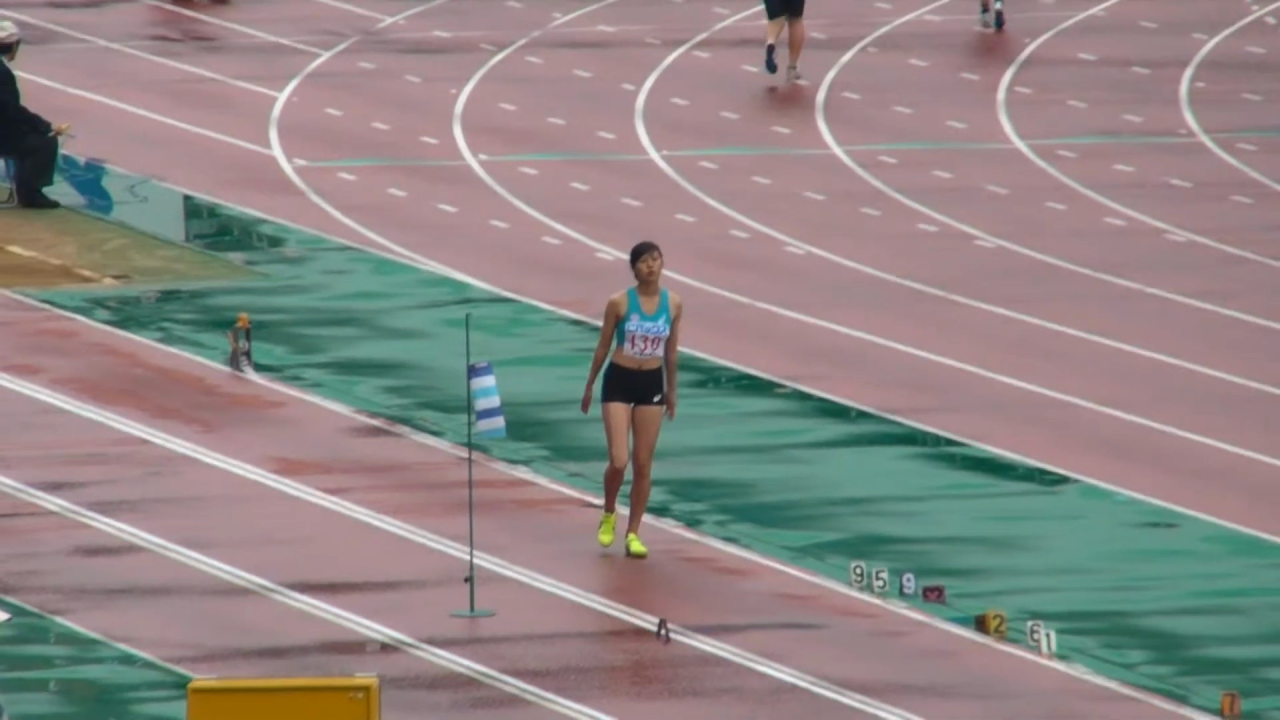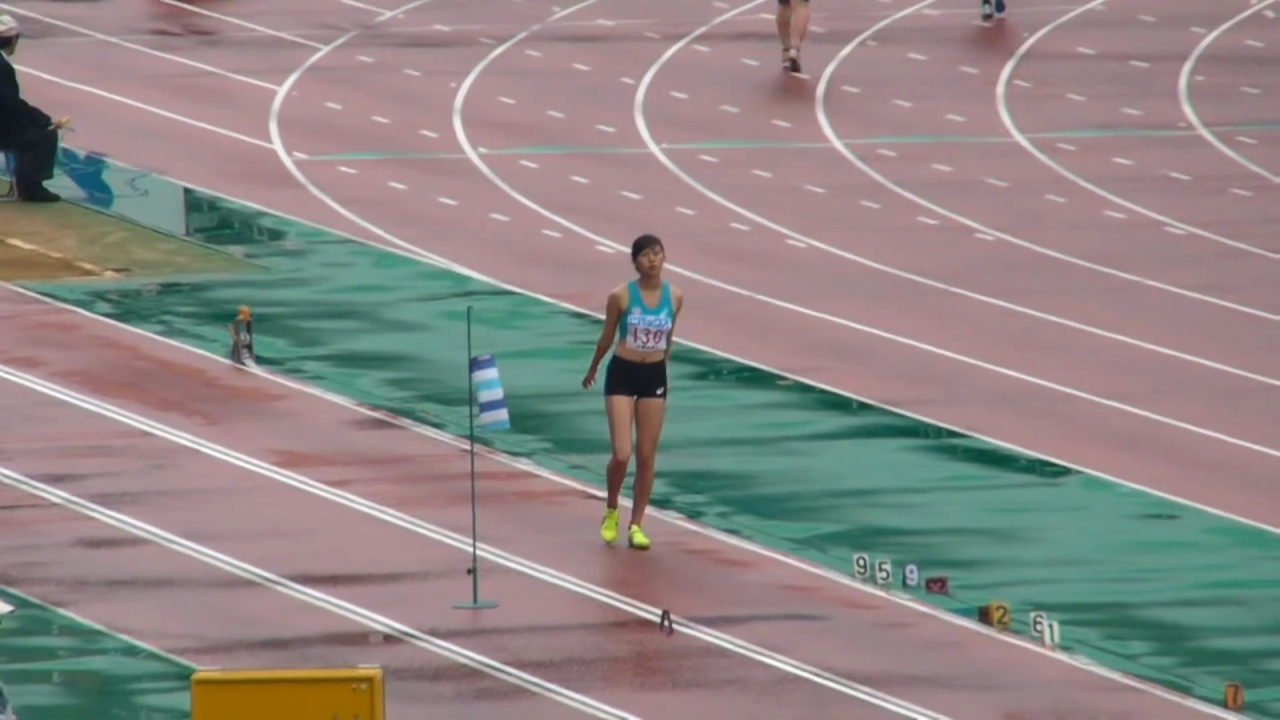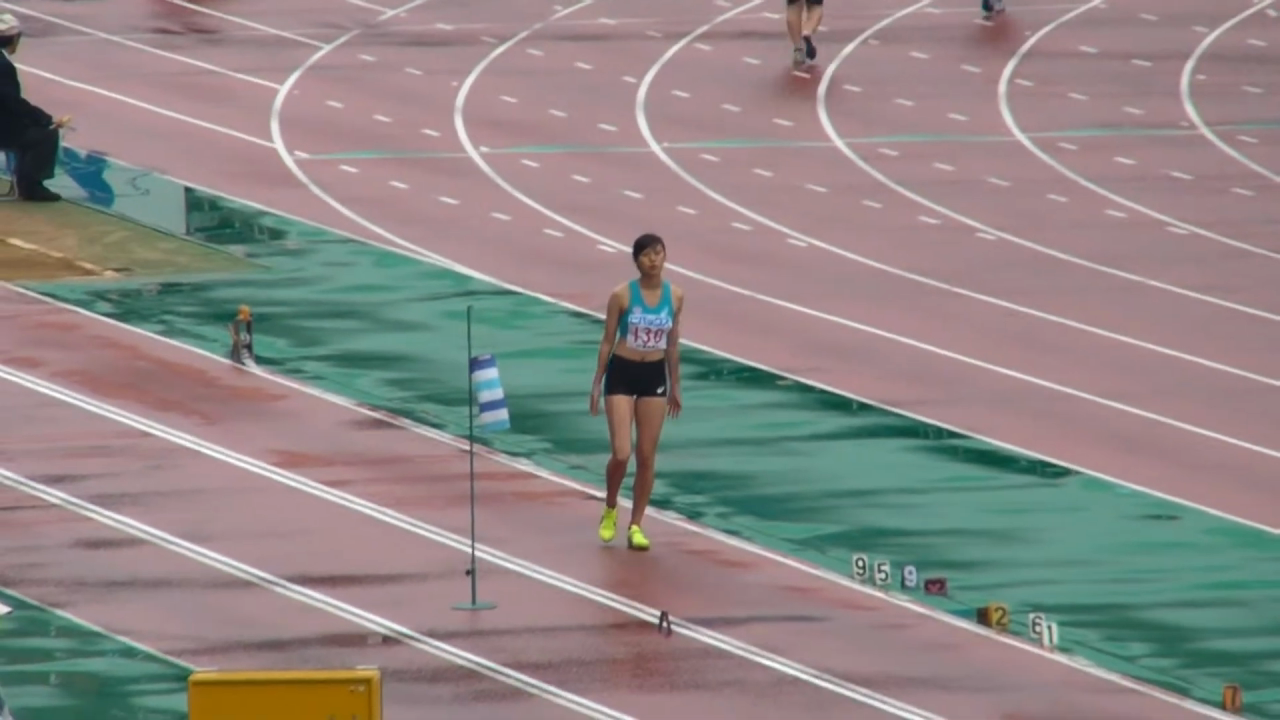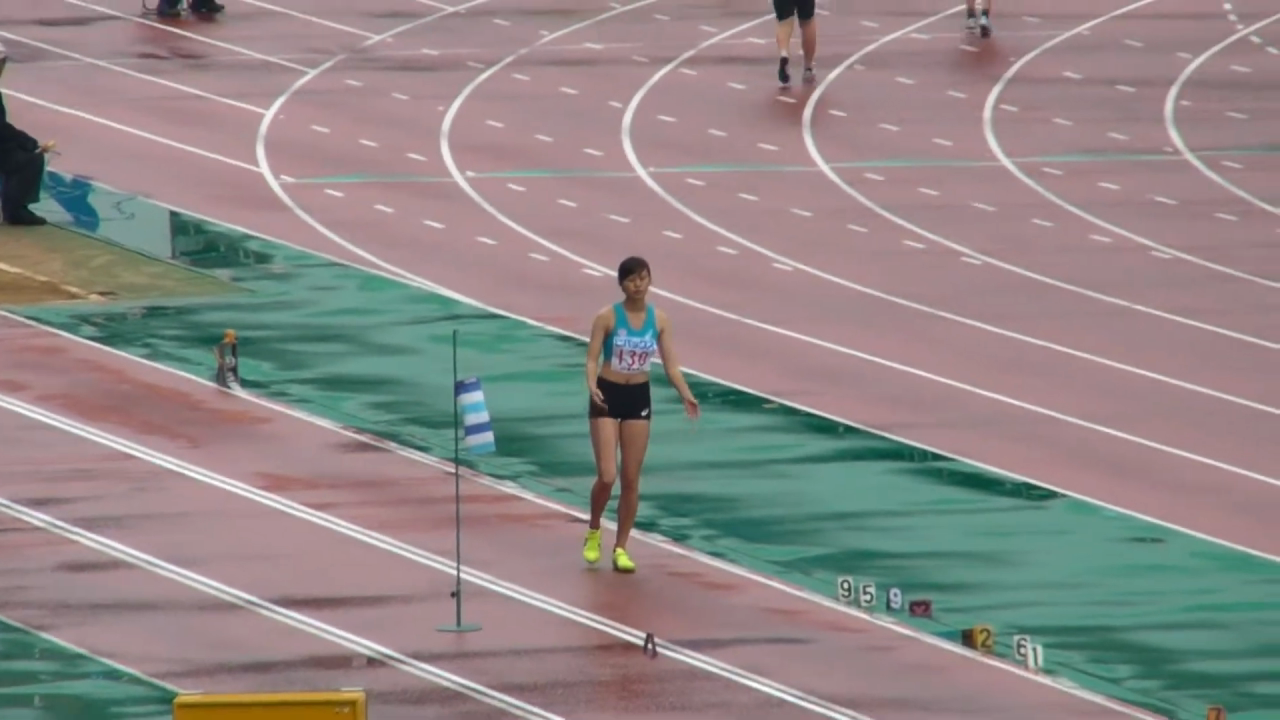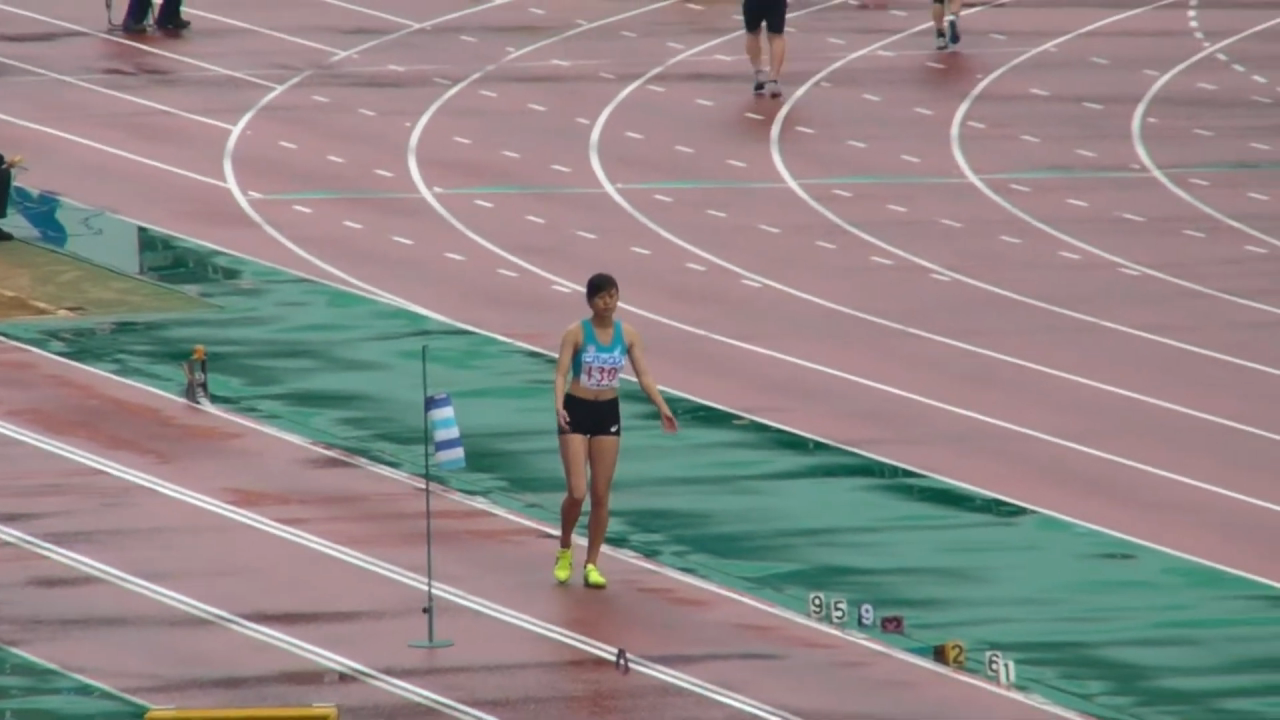
dt=0.2s
person 1, frame 1
left shoulder: (673, 303)
right shoulder: (619, 302)
left elbow: (670, 350)
right elbow: (603, 346)
left wrist: (671, 391)
right wrist: (588, 386)
left hip: (651, 383)
right hip: (619, 380)
left knee: (643, 464)
right knee: (618, 462)
left ankle: (633, 533)
right ankle: (608, 515)
person 1, frame 2
left shoulder: (675, 297)
right shoulder: (620, 295)
right elbow: (607, 337)
right wrist: (592, 370)
left hip: (654, 376)
right hip: (621, 373)
left knee: (647, 456)
right knee: (621, 454)
left ankle: (636, 525)
right ankle: (611, 510)
person 1, frame 3
left shoulder: (675, 296)
right shoulder: (621, 294)
left elbow: (672, 345)
right elbow: (608, 341)
left wrist: (675, 387)
right wrist: (596, 383)
left hip: (654, 375)
right hip: (621, 373)
left knee: (647, 456)
right knee: (621, 453)
left ankle: (635, 525)
right ankle: (610, 510)
person 1, frame 4
left shoulder: (659, 319)
right shoulder: (606, 316)
left elbow: (670, 363)
right elbow: (592, 359)
left wrist: (687, 395)
right wrist: (592, 388)
left hip: (639, 396)
right hip: (608, 395)
left knee: (631, 478)
right knee: (607, 476)
left ankle: (620, 548)
right ankle: (593, 531)
person 1, frame 5
left shoulder: (628, 334)
right shoulder: (575, 333)
left elbow: (644, 375)
right elbow: (561, 375)
left wrist: (663, 409)
right wrist: (558, 407)
left hip: (608, 412)
right hip: (577, 412)
left knee: (601, 495)
right knee: (577, 493)
left ankle: (591, 564)
right ankle: (564, 551)
